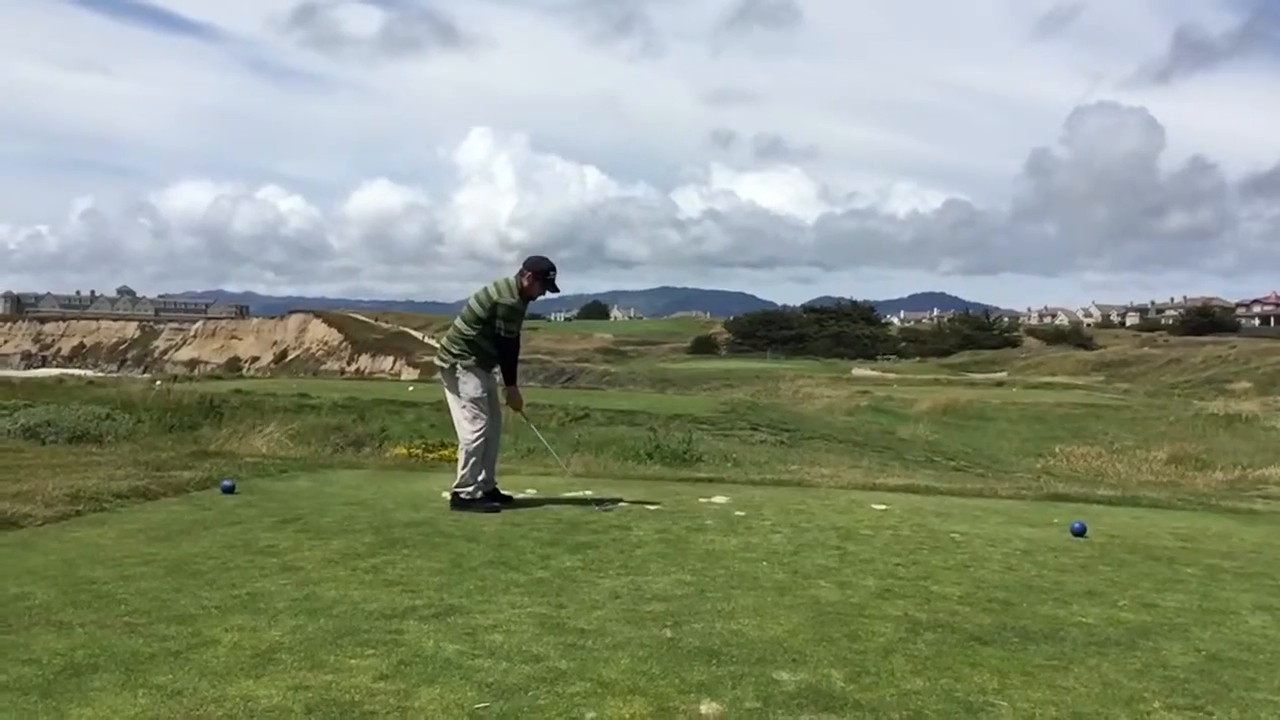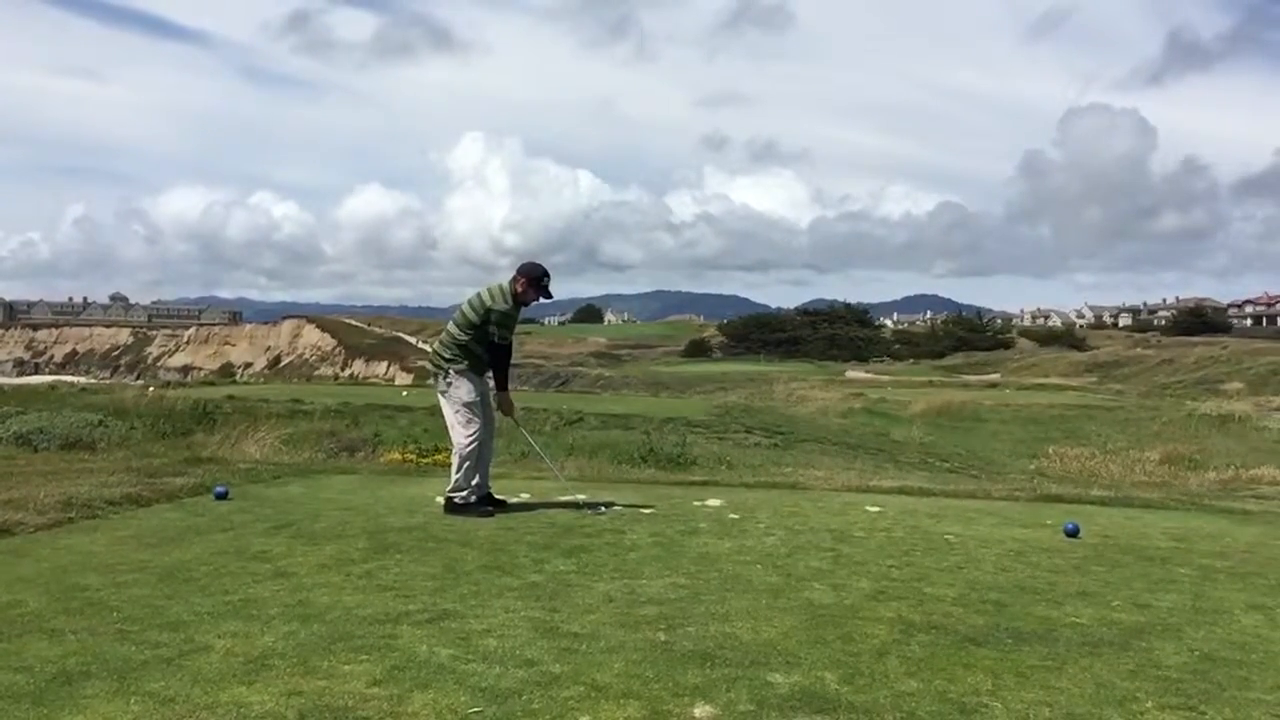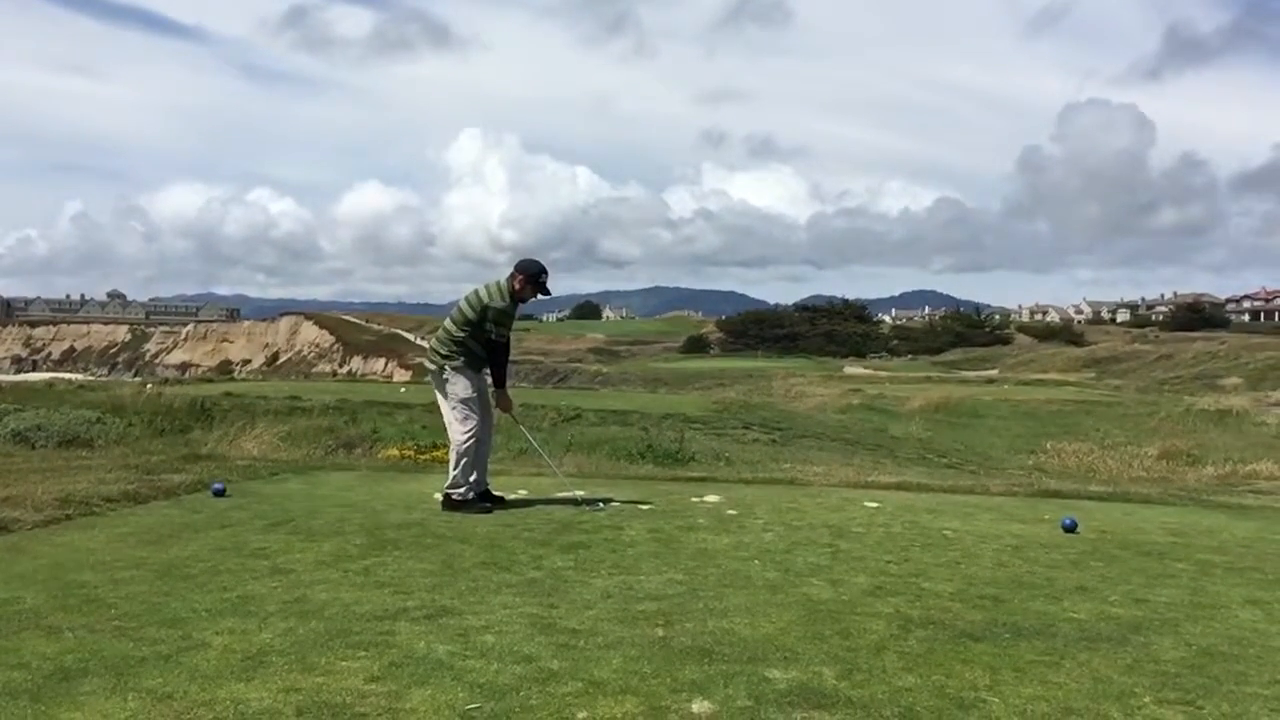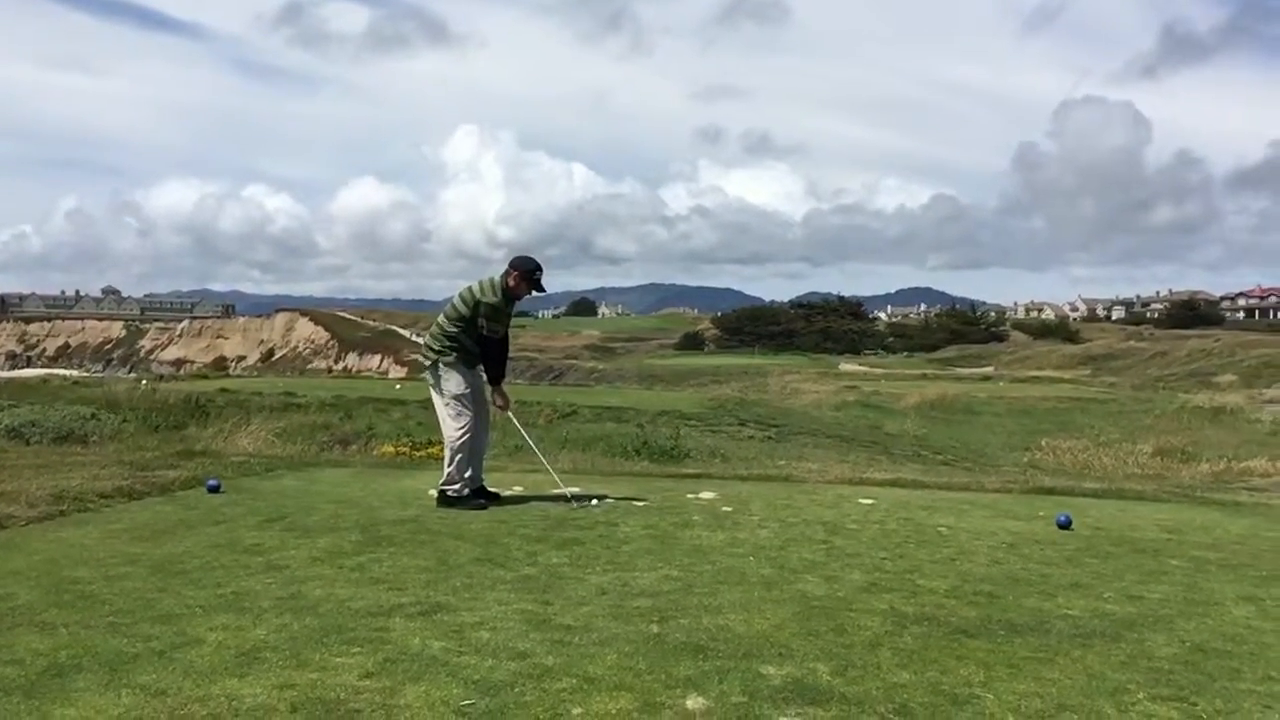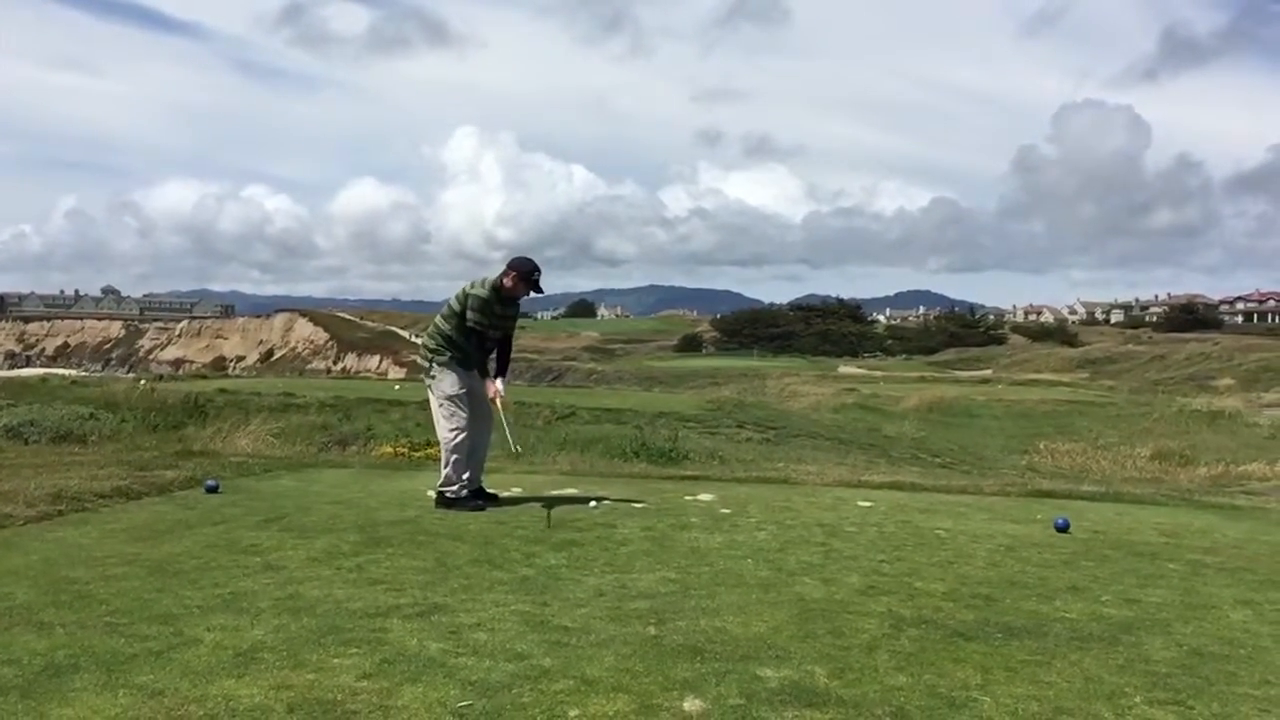
dt=1s
person 1, frame 1
left shoulder: (511, 293)
right shoulder: (509, 300)
left elbow: (508, 344)
right elbow: (506, 346)
left wrist: (510, 385)
right wrist: (511, 387)
left hip: (475, 362)
right hip: (461, 362)
left knee: (492, 425)
right knee: (476, 426)
left ankle: (485, 487)
right ankle: (464, 494)
person 1, frame 2
left shoulder: (503, 298)
right shoulder: (502, 305)
left elbow: (500, 349)
right elbow: (498, 351)
left wrist: (501, 390)
right wrist: (503, 392)
left hip: (466, 367)
right hip: (454, 366)
left knee: (485, 429)
right knee: (469, 431)
left ankle: (478, 492)
right ankle: (458, 498)
person 1, frame 3
left shoulder: (501, 295)
right shoulder: (499, 303)
left elbow: (498, 347)
right elbow: (495, 348)
left wrist: (499, 387)
right wrist: (501, 389)
left hip: (465, 363)
right hip: (451, 363)
left knee: (483, 425)
right knee: (467, 426)
left ankle: (477, 488)
right ankle: (456, 495)
person 1, frame 4
left shoulder: (504, 297)
right shoulder: (491, 298)
left elbow: (500, 342)
right elbow: (487, 345)
left wrist: (498, 382)
right wrist: (496, 387)
left hip: (463, 359)
right hip: (445, 357)
left knee: (480, 421)
right knee: (461, 422)
left ankle: (472, 484)
right ankle: (451, 491)
person 1, frame 5
left shoulder: (511, 304)
right shoulder: (481, 294)
left elbow: (504, 343)
right elbow: (474, 339)
left wrist: (500, 378)
right wrist: (486, 380)
left hip: (467, 362)
right hip: (442, 358)
left knee: (482, 422)
right knee: (456, 424)
left ankle: (471, 485)
right ankle: (449, 492)
